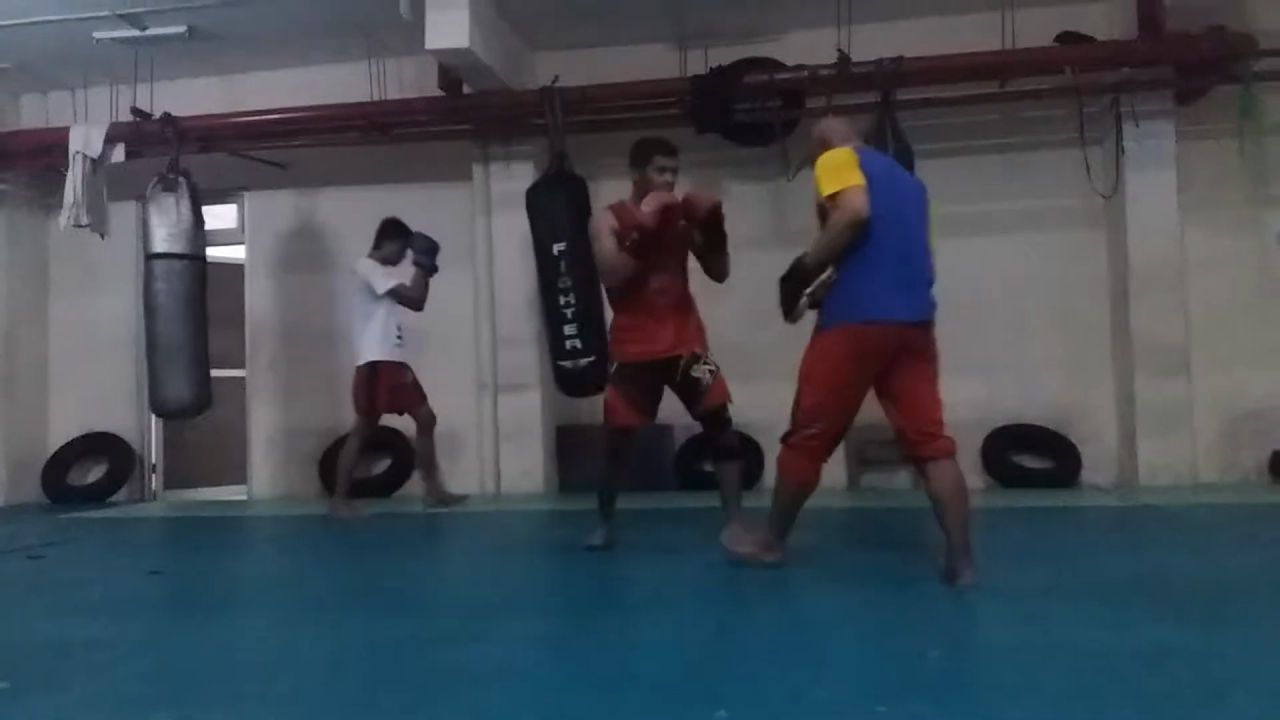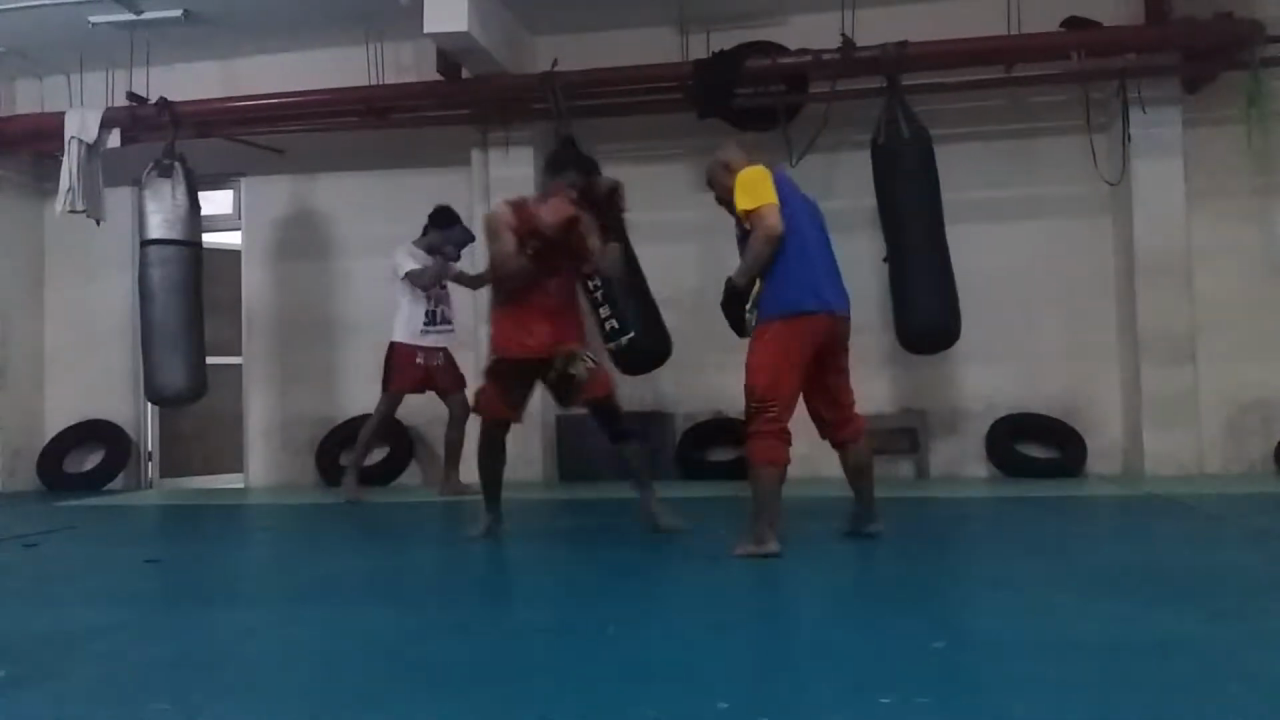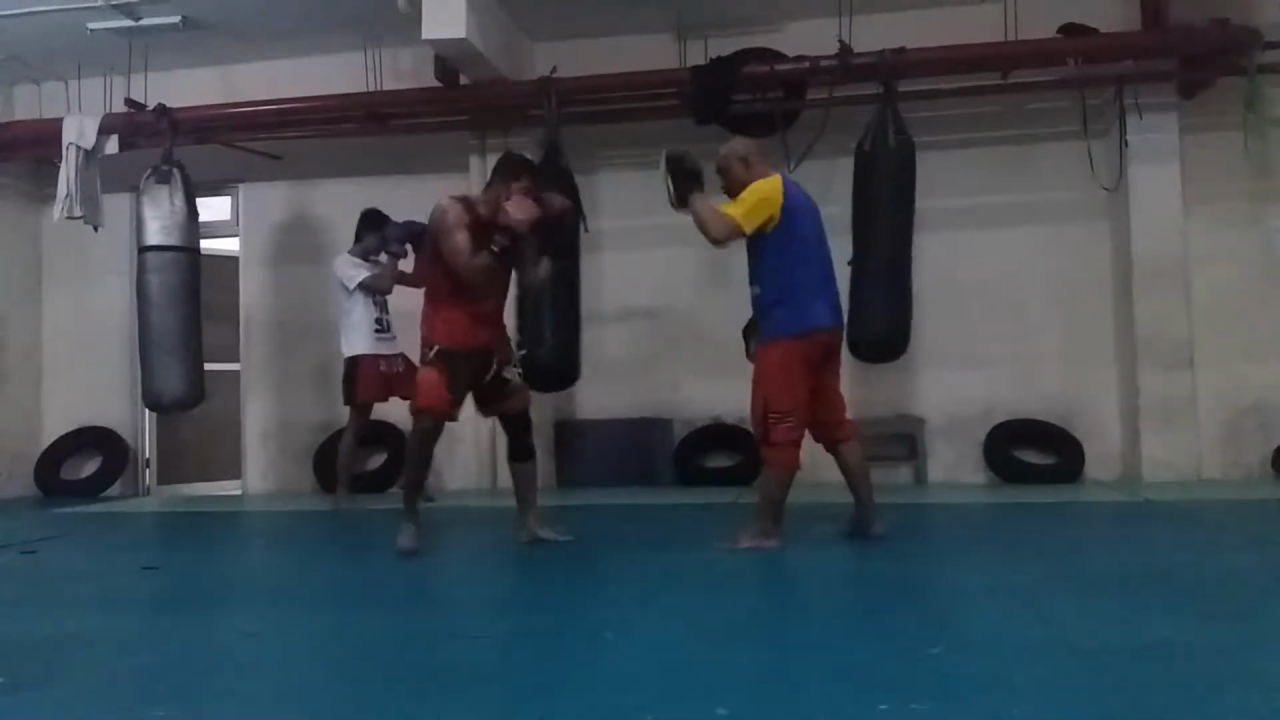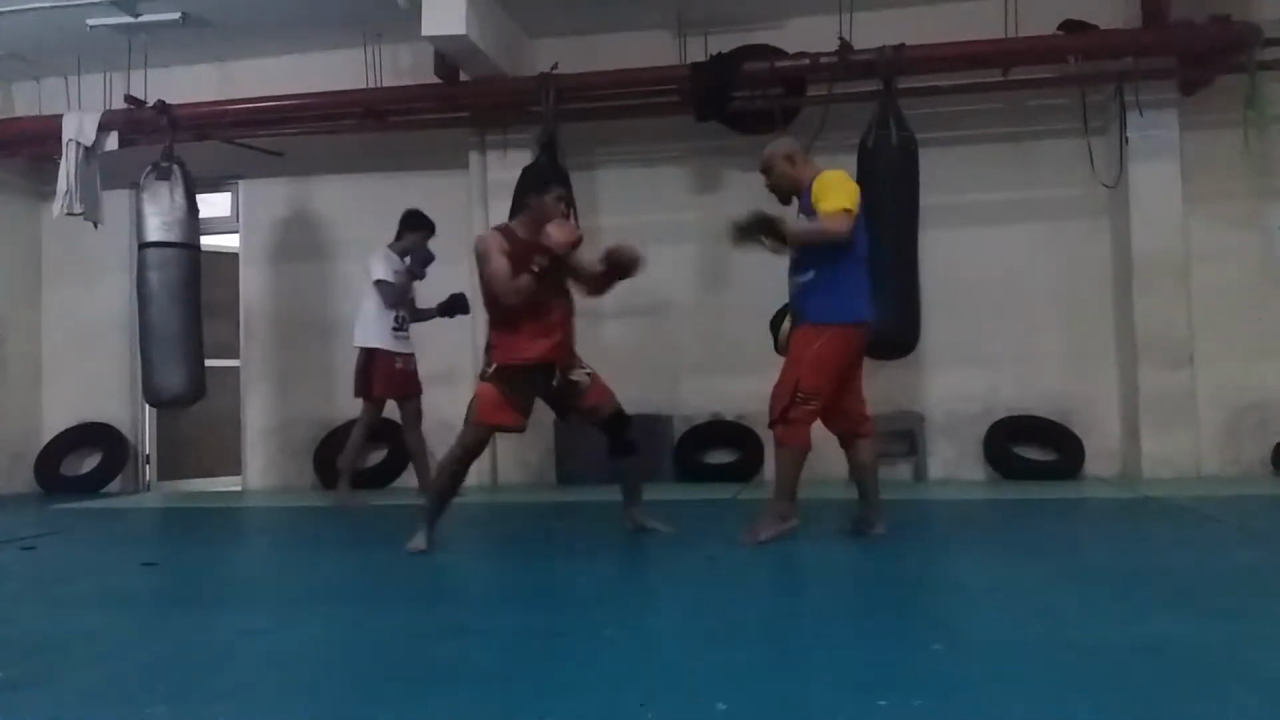
dt=0.7s
person 1, frame 1
left shoulder: (839, 158)
right shoulder: (908, 180)
left elbow: (855, 211)
left wrist: (806, 267)
left hip: (855, 320)
right hip: (915, 322)
left knee: (808, 438)
right knee: (930, 441)
left ankle: (771, 542)
right ankle: (960, 559)
person 1, frame 2
left shoulder: (751, 177)
right shoulder: (789, 189)
left elbow: (771, 229)
left wrist: (737, 284)
left hip: (791, 314)
right hip: (832, 312)
left knee: (765, 423)
right knee: (840, 418)
left ankle: (764, 533)
right ankle: (867, 513)
person 1, frame 3
left shoulder: (766, 191)
right shoulder: (792, 194)
left elbow: (718, 231)
left wrist: (692, 192)
right wrist: (759, 319)
left hip: (790, 330)
right hip: (823, 324)
left knee: (778, 430)
right knee: (834, 423)
left ankle: (765, 528)
right ankle: (868, 515)
person 1, frame 4
left shoulder: (831, 182)
right shoulder: (811, 196)
left elbow: (836, 229)
left wrist: (776, 227)
left hip: (830, 319)
right hip: (841, 319)
left knee: (791, 410)
right knee: (851, 419)
left ankle: (781, 511)
right ankle: (871, 513)
person 2, frame 1
left shoulder: (684, 214)
right shoulder: (608, 220)
left elbow: (720, 273)
right elbow: (611, 279)
left wrist: (714, 229)
right wrist: (641, 233)
left hip: (684, 340)
right hip: (633, 347)
left knee: (720, 424)
right knee: (618, 438)
left ankle: (733, 526)
right ankle: (604, 523)
person 2, frame 2
left shoulder: (578, 222)
right shoulder: (504, 217)
left elbow: (609, 270)
right elbow: (507, 278)
right wrist: (539, 242)
left hip: (565, 339)
right hip: (516, 342)
left knee: (610, 414)
right knee: (492, 429)
left ankle: (649, 501)
right ankle: (492, 513)
person 2, frame 3
left shoulder: (510, 224)
right shoulder: (451, 212)
left elbow: (537, 278)
right elbow: (470, 274)
right wrist: (504, 237)
left hip: (492, 341)
right hip: (449, 341)
left knee: (520, 425)
right knee: (426, 428)
left ankle: (530, 522)
right ankle: (409, 520)
person 2, frame 4
left shoulder: (555, 236)
right shoulder: (492, 242)
left elbow: (594, 285)
right elbow: (510, 297)
left wrist: (615, 266)
right wrist: (546, 257)
left hip: (558, 358)
right hip: (510, 361)
left knee: (617, 421)
right knee: (470, 444)
left ankle: (635, 512)
right ankle: (425, 528)
person 3, frame 1
left shoulder: (382, 273)
right shoulder: (368, 268)
left elbow: (416, 305)
right elbow: (413, 295)
left wrist: (427, 269)
right wrist: (421, 263)
left hip: (395, 362)
right hip: (377, 363)
left knee: (426, 420)
right knee: (363, 430)
left ankle: (434, 490)
right ankle: (340, 499)
person 3, frame 2
left shoulder: (439, 261)
right shoulder: (406, 254)
left elbow: (474, 282)
right elbow: (426, 281)
right wrist: (449, 255)
left hip: (437, 348)
right hip: (407, 346)
left knee: (460, 408)
right knee: (384, 413)
left ankle: (450, 480)
right ankle: (351, 477)
person 3, frame 3
left shoulder: (376, 265)
right shoulder: (345, 264)
right elbow: (384, 286)
left wrist: (408, 253)
right wrist: (394, 254)
left hip: (391, 352)
right hip: (364, 355)
right knee: (357, 423)
right ankle: (342, 492)
person 3, frame 4
left shoulder: (403, 266)
right shoulder: (380, 258)
right elbow: (391, 299)
left wrist: (441, 309)
right wrist: (413, 272)
left hip: (402, 351)
right hip: (378, 349)
left knee: (413, 418)
right knee: (368, 417)
left ankle: (426, 484)
right ankle: (344, 485)
